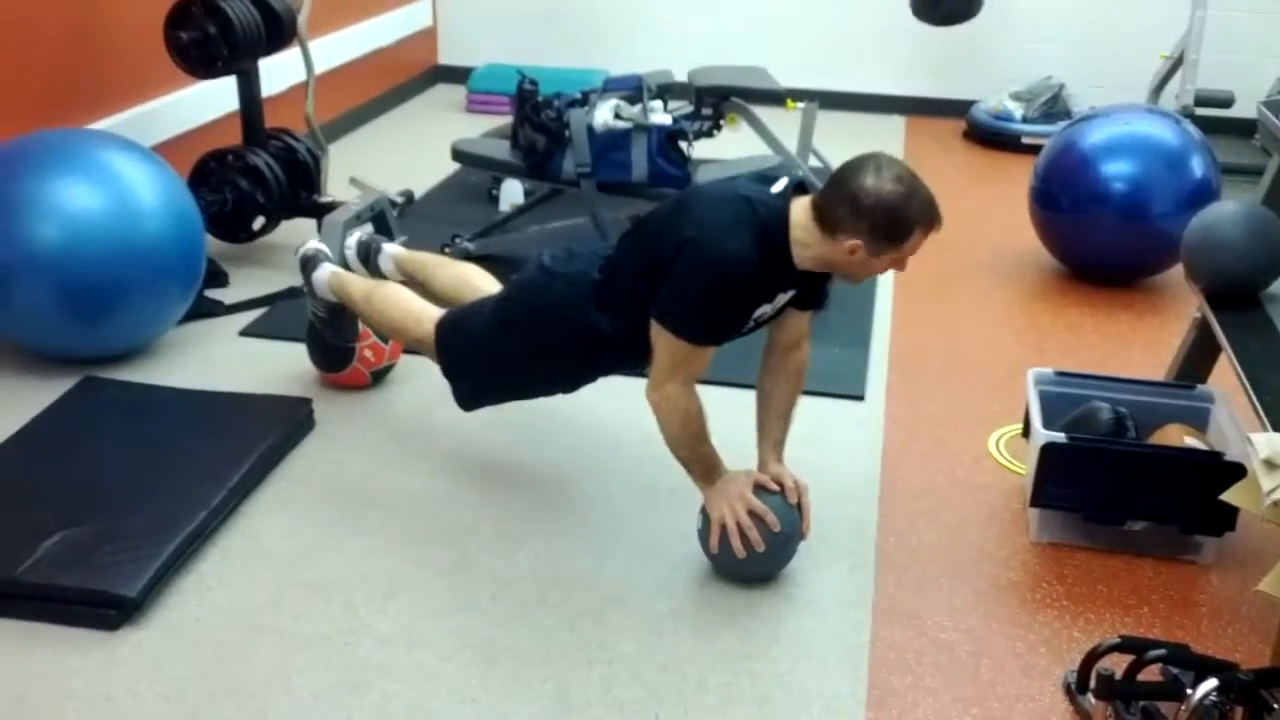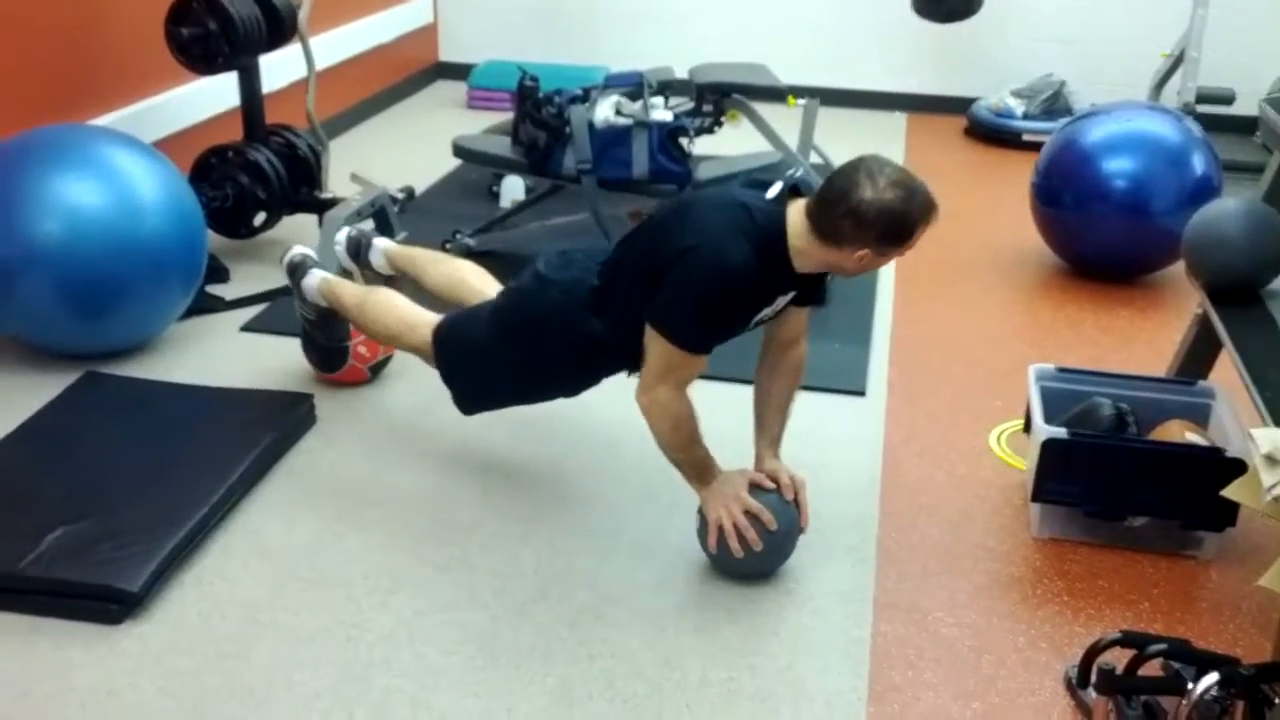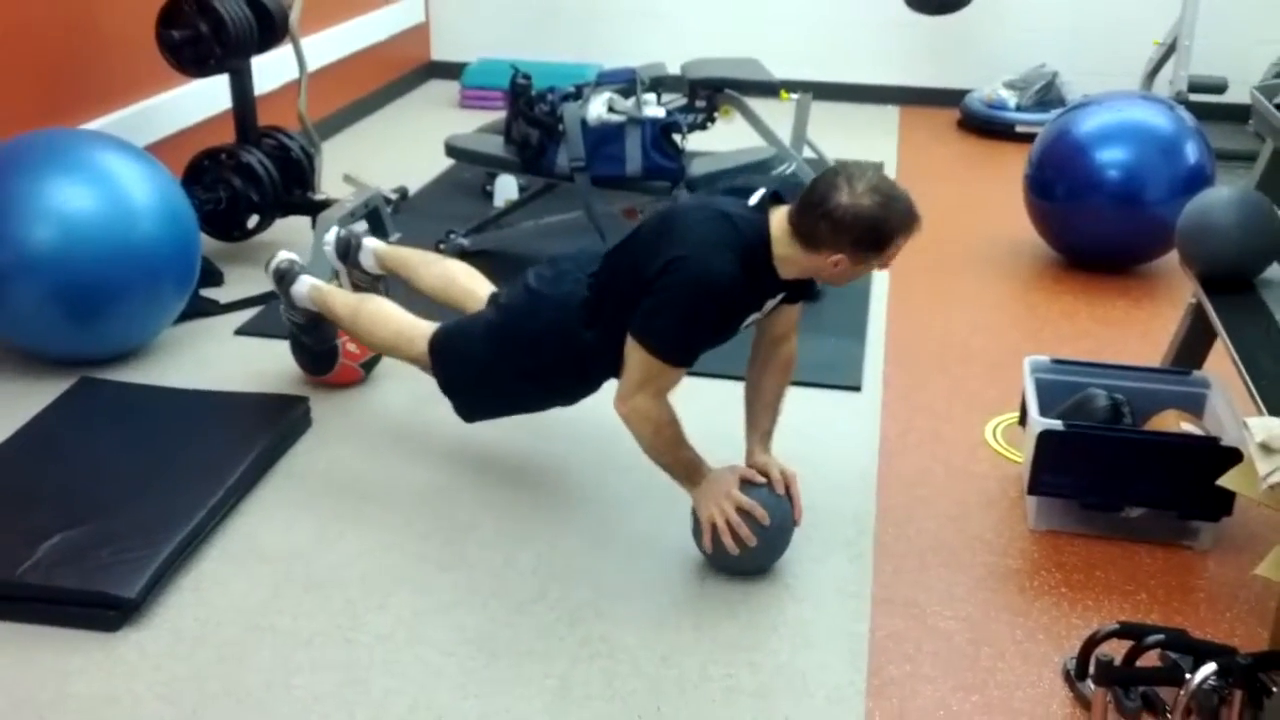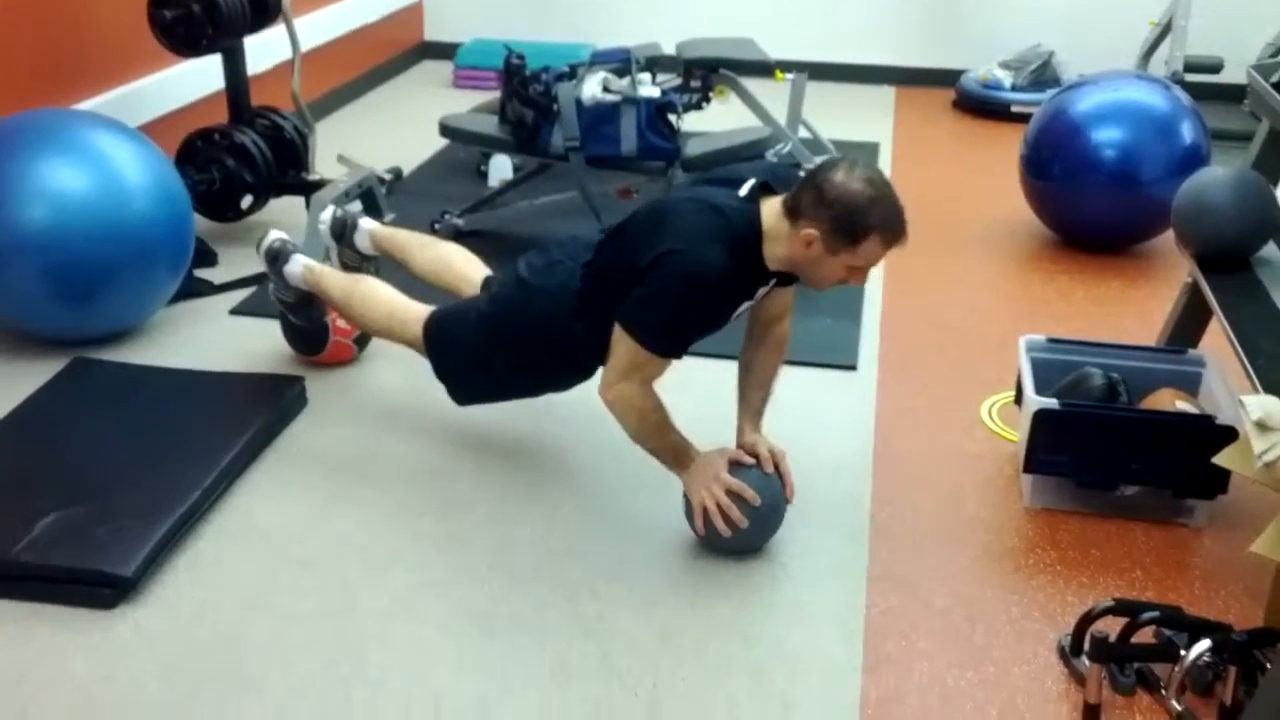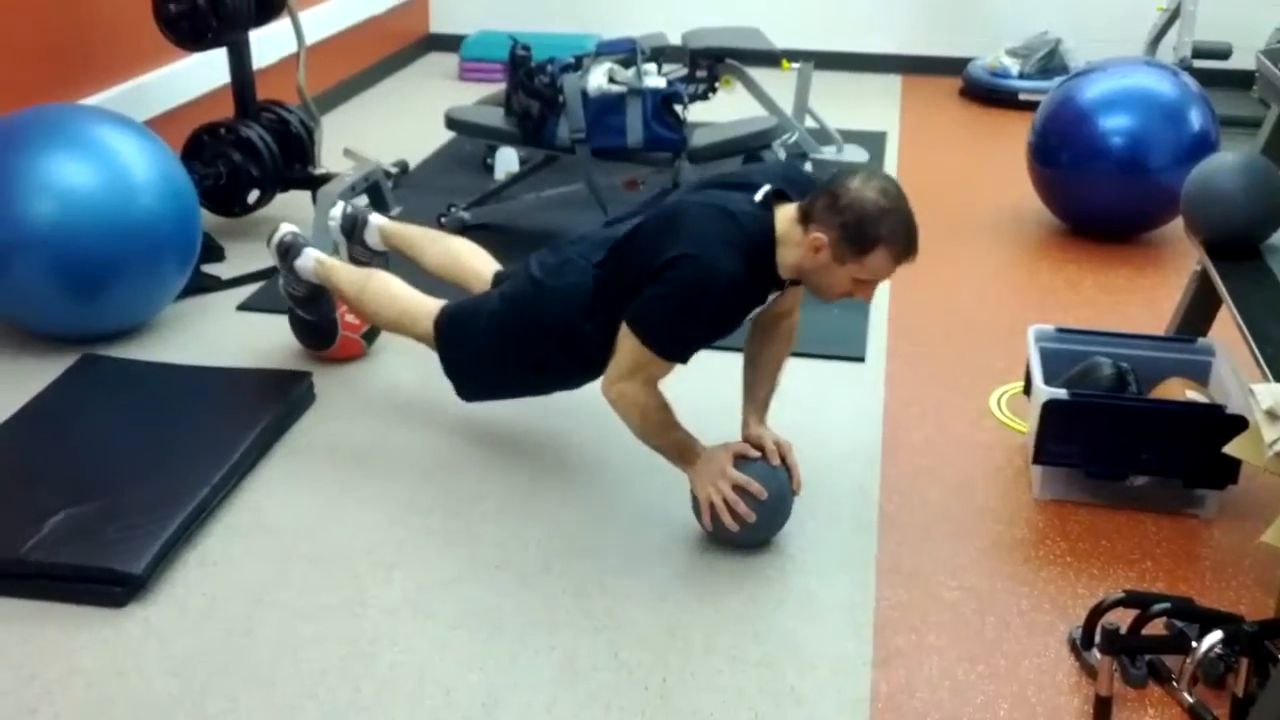
dt=0.4s
person 1, frame 1
left shoulder: (810, 228)
right shoulder: (722, 253)
left elbow: (787, 349)
right elbow: (668, 386)
left wrist: (771, 458)
right wrist: (715, 482)
left hip: (610, 295)
right hip: (562, 318)
left knee: (486, 301)
right knee: (437, 332)
left ankle: (384, 256)
right ankle: (330, 277)
person 1, frame 2
left shoulder: (806, 226)
right shoulder: (721, 261)
left elbow: (785, 345)
right elbow: (659, 391)
left wrist: (769, 454)
right wrist: (711, 484)
left hip: (608, 293)
right hip: (561, 325)
left knee: (488, 297)
right knee: (434, 338)
left ankle: (376, 251)
right ankle: (316, 282)
person 1, frame 3
left shoulder: (797, 224)
right shoulder: (706, 272)
left elbow: (775, 341)
right elbow: (638, 399)
left wrist: (760, 450)
right wrist: (701, 484)
left hip: (594, 292)
right hip: (551, 338)
left knee: (485, 302)
right knee: (427, 345)
left ankle: (365, 251)
right ankle: (305, 288)
person 1, frame 4
left shoulder: (789, 203)
right shoulder: (696, 264)
left elbow: (769, 321)
right elbow: (623, 386)
left wrist: (751, 429)
right wrist: (691, 466)
left hip: (592, 276)
right hip: (545, 325)
left knee: (476, 283)
right knee: (422, 326)
left ankle: (360, 232)
right ankle: (297, 267)
person 1, frame 5
left shoulder: (802, 201)
right shoulder: (708, 271)
left elbow: (776, 313)
right elbow: (624, 383)
left wrist: (755, 420)
right wrist: (696, 461)
left hip: (601, 267)
right hip: (556, 322)
left knee: (488, 280)
right knee: (430, 321)
left ankle: (368, 228)
right ankle: (307, 261)
